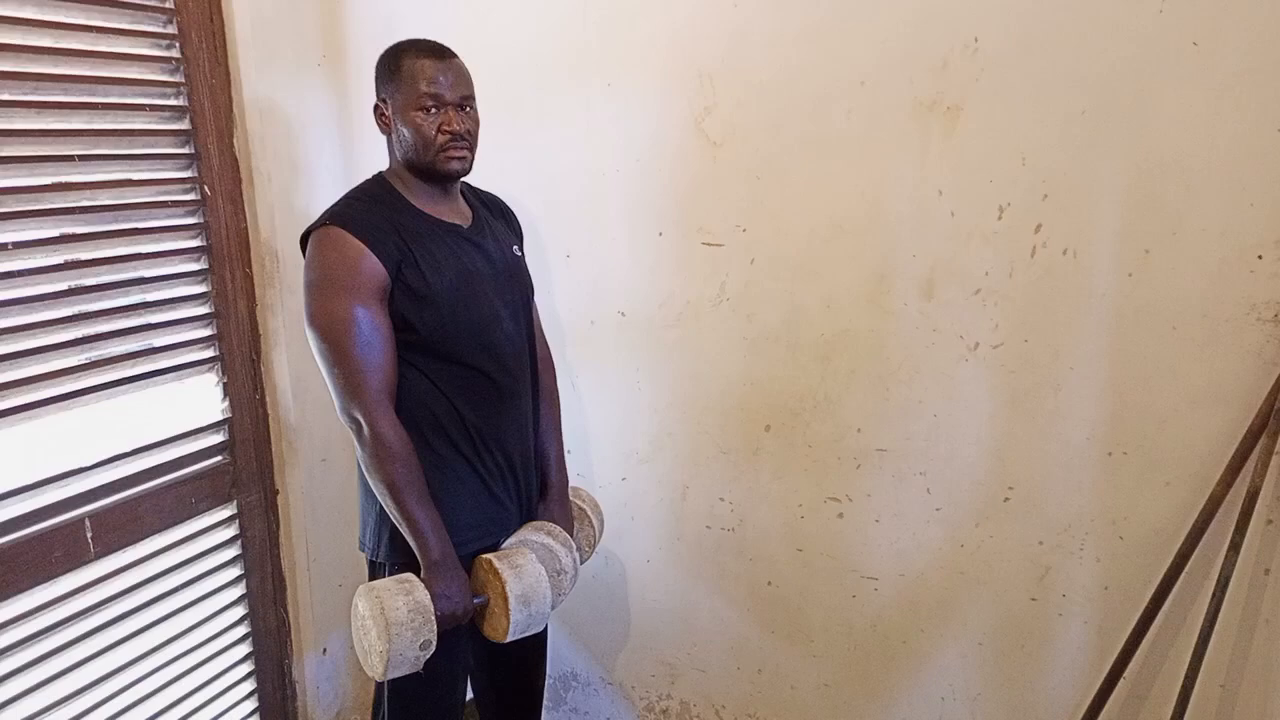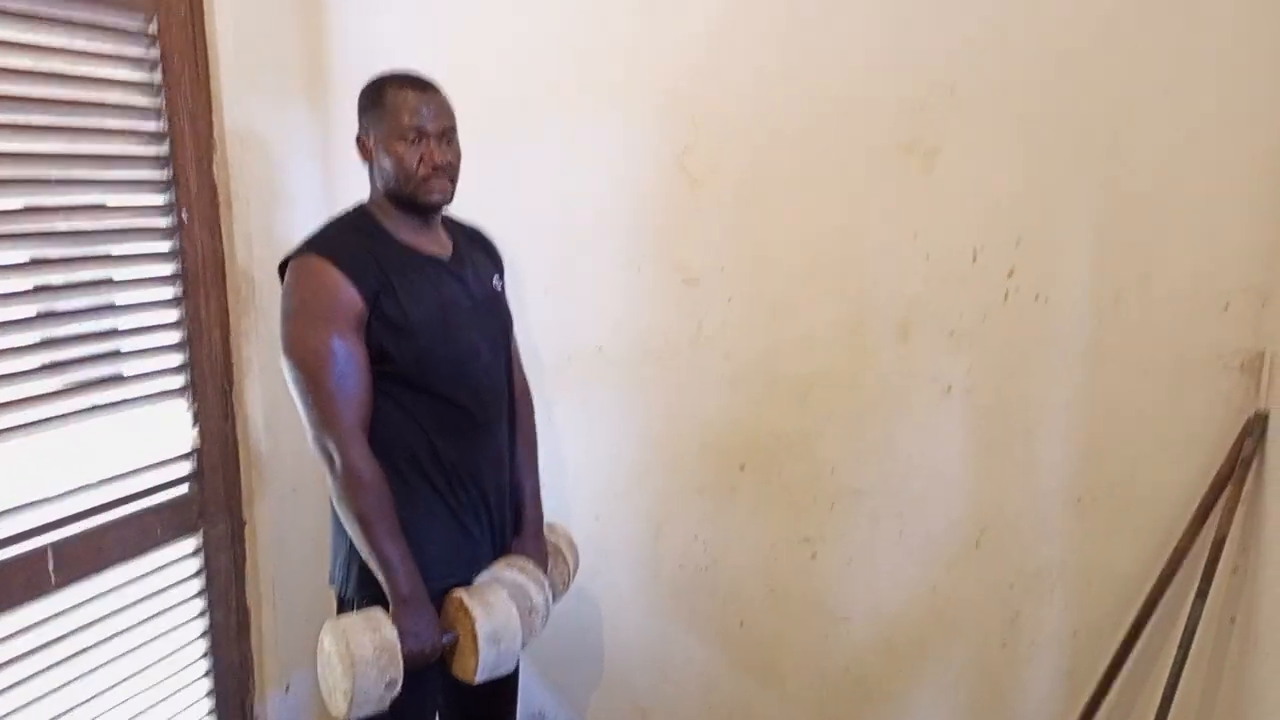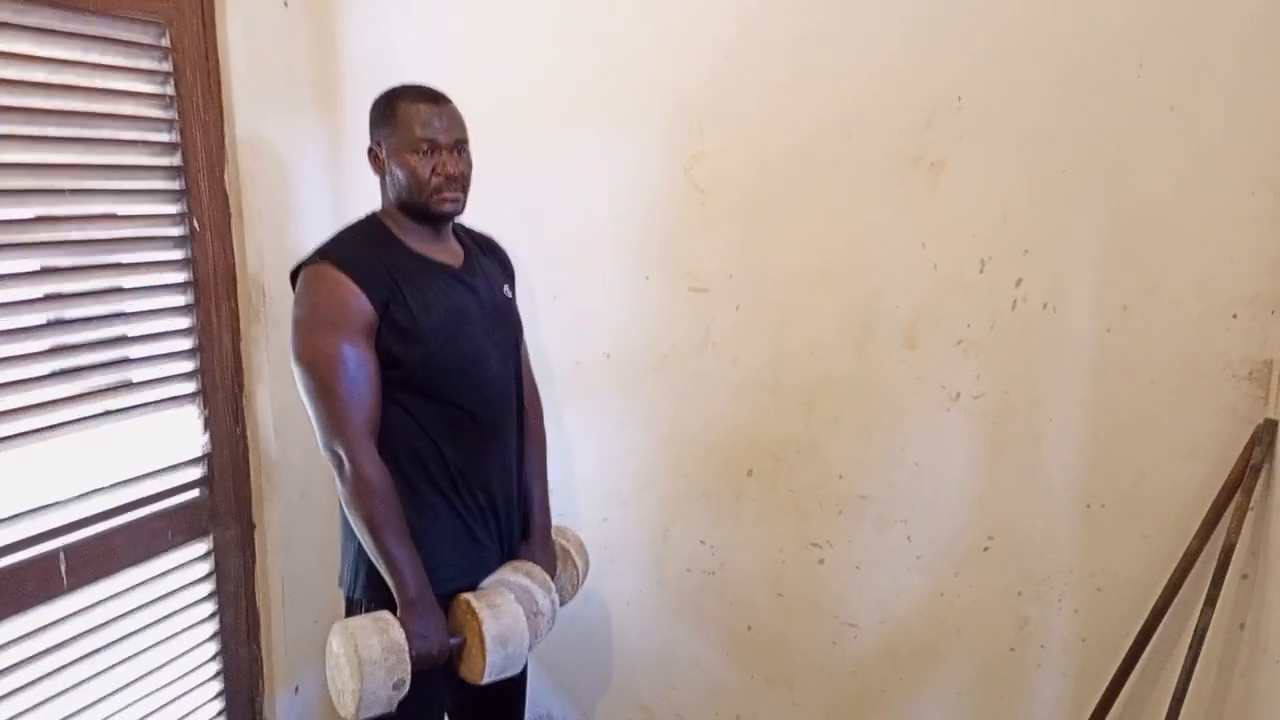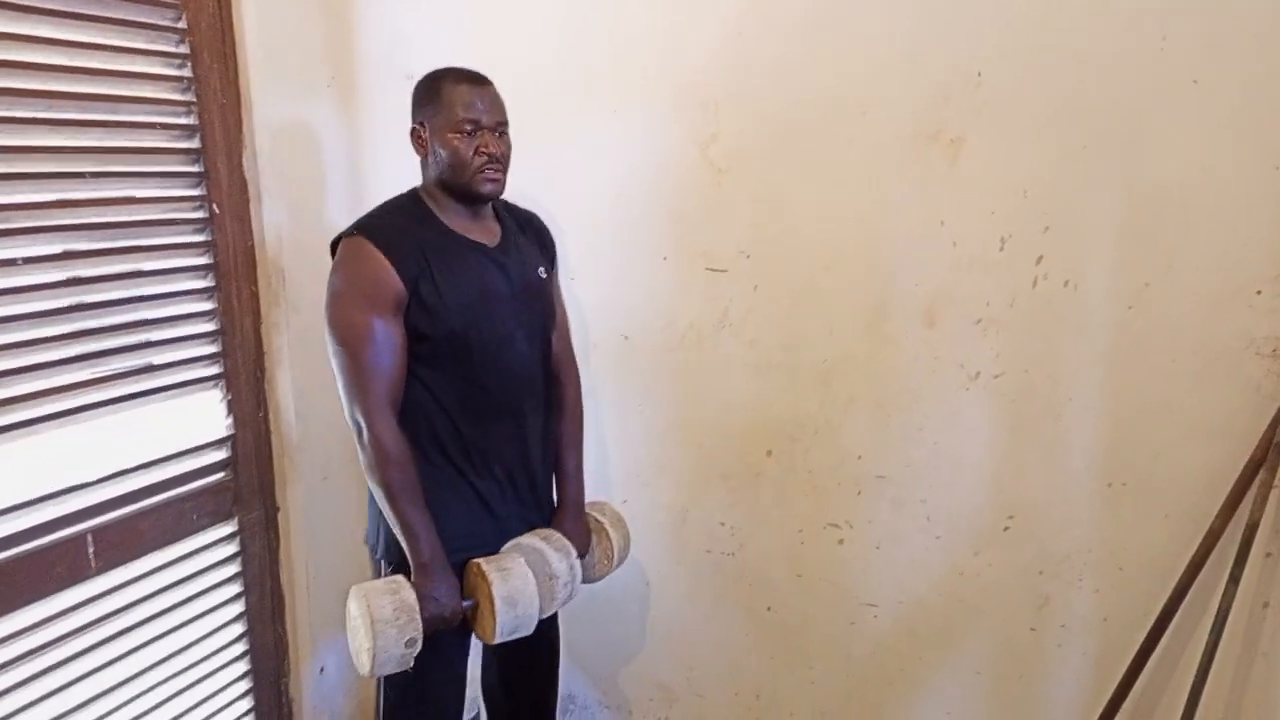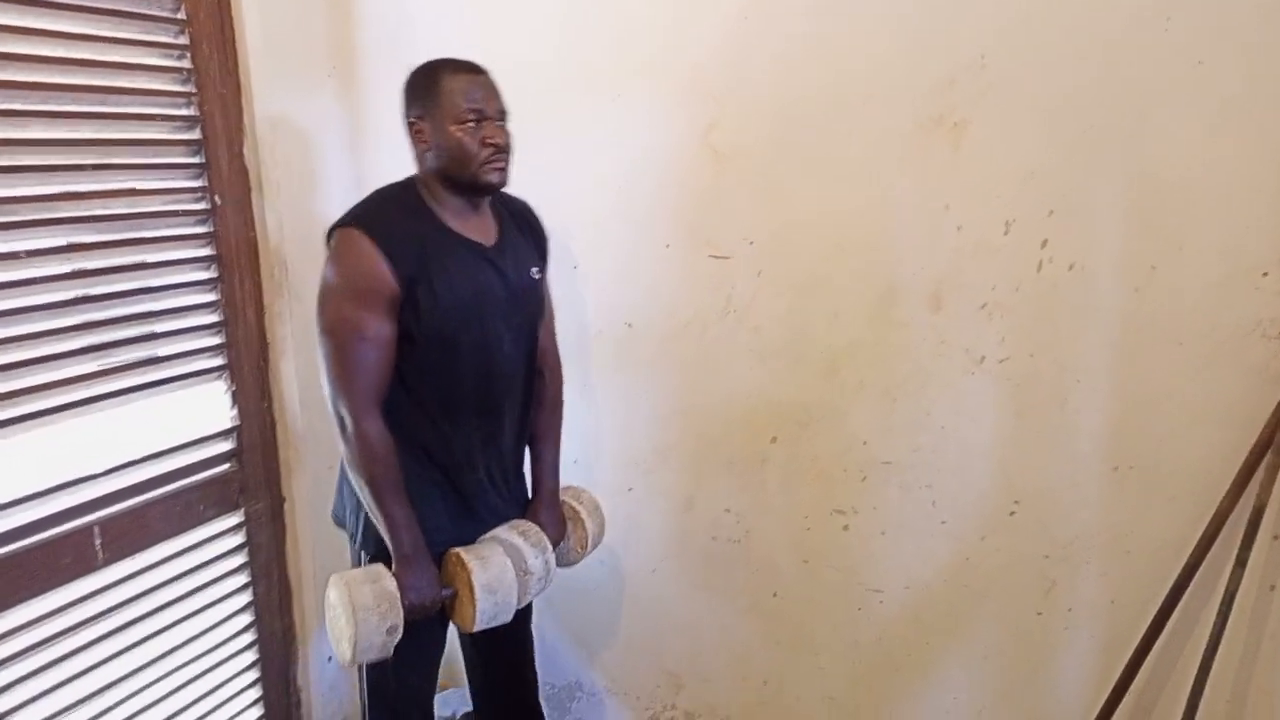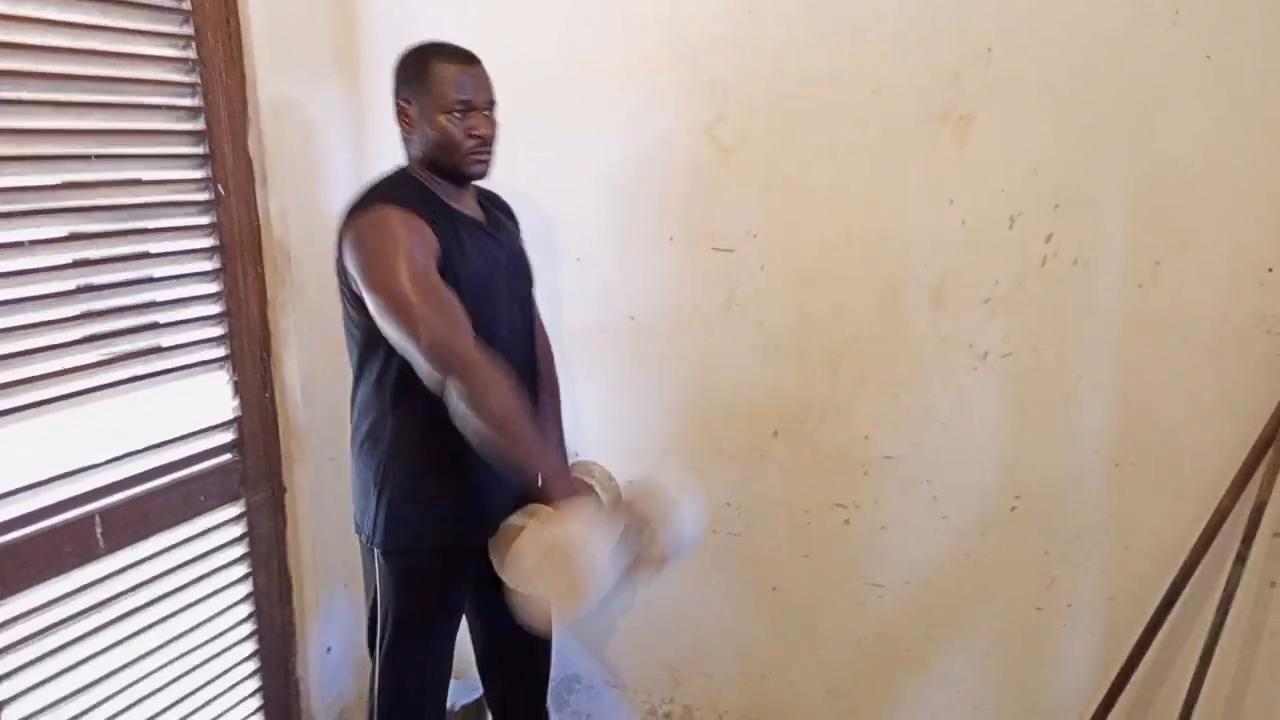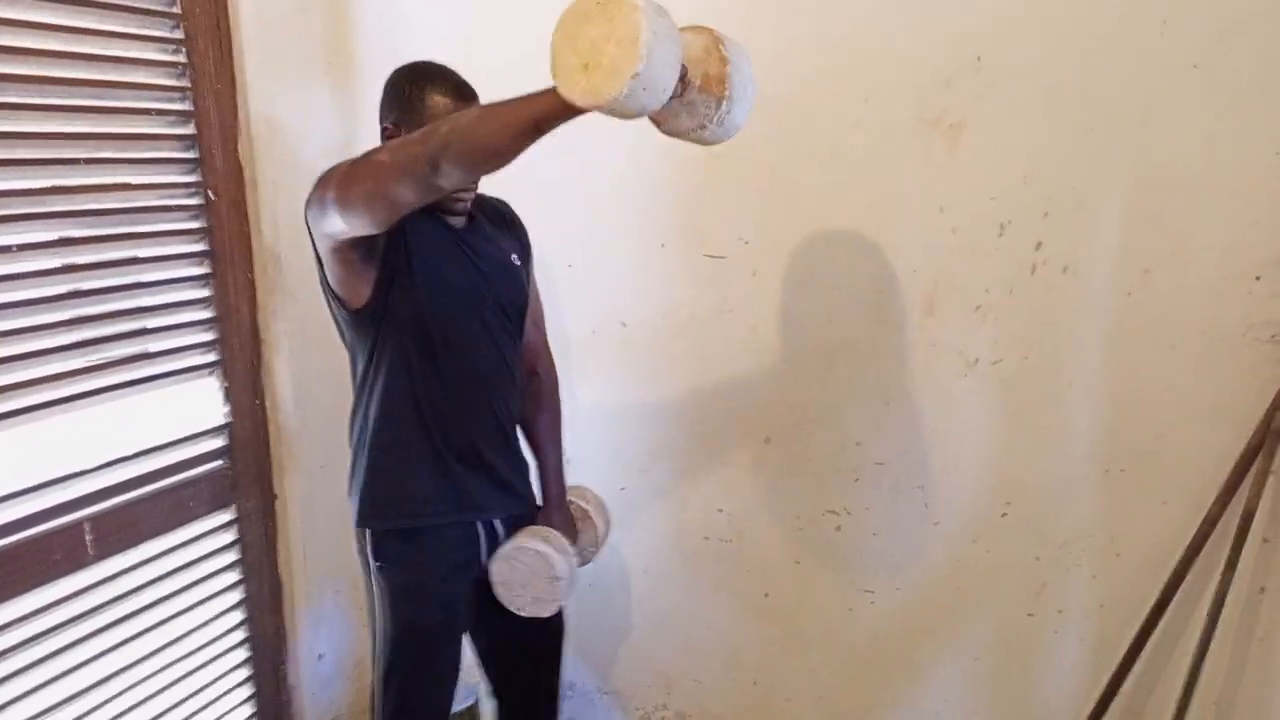
dt=0.5s
person 1, frame 1
left shoulder: (497, 216)
right shoulder: (350, 241)
right elbow: (370, 417)
left wrist: (556, 489)
right wrist: (437, 558)
left hip: (519, 512)
right hip: (425, 532)
person 1, frame 2
left shoulder: (478, 251)
right shoulder: (330, 271)
right elbow: (343, 448)
left wrist: (531, 526)
right wrist: (404, 593)
left hip: (492, 552)
right hip: (399, 570)
person 1, frame 3
left shoulder: (490, 258)
right shoulder: (341, 280)
right elbow: (353, 453)
left wrist: (539, 532)
right wrist: (412, 596)
left hip: (500, 551)
right hip: (406, 568)
person 1, frame 4
left shoulder: (531, 235)
right shoulder: (376, 253)
left elbow: (561, 374)
right elbow: (374, 422)
left wrist: (571, 504)
right wrist: (428, 560)
left hip: (526, 519)
right hip: (430, 531)
person 1, frame 5
left shoulder: (524, 226)
right shoulder: (373, 244)
right elbow: (358, 415)
left wrist: (547, 495)
right wrist: (408, 552)
left hip: (499, 505)
right hip: (408, 512)
person 1, frame 6
left shoulder: (495, 212)
right shoulder: (387, 224)
left elbow: (532, 345)
right elbow: (460, 369)
left wrist: (556, 478)
right wrist: (565, 496)
left hip: (503, 490)
right hip: (418, 505)
person 1, frame 7
left shoulder: (503, 225)
right shoulder: (346, 208)
left elbow: (535, 365)
right elbow: (440, 161)
left wrist: (555, 497)
right wrist: (579, 95)
left hip: (505, 501)
right hip: (413, 513)
